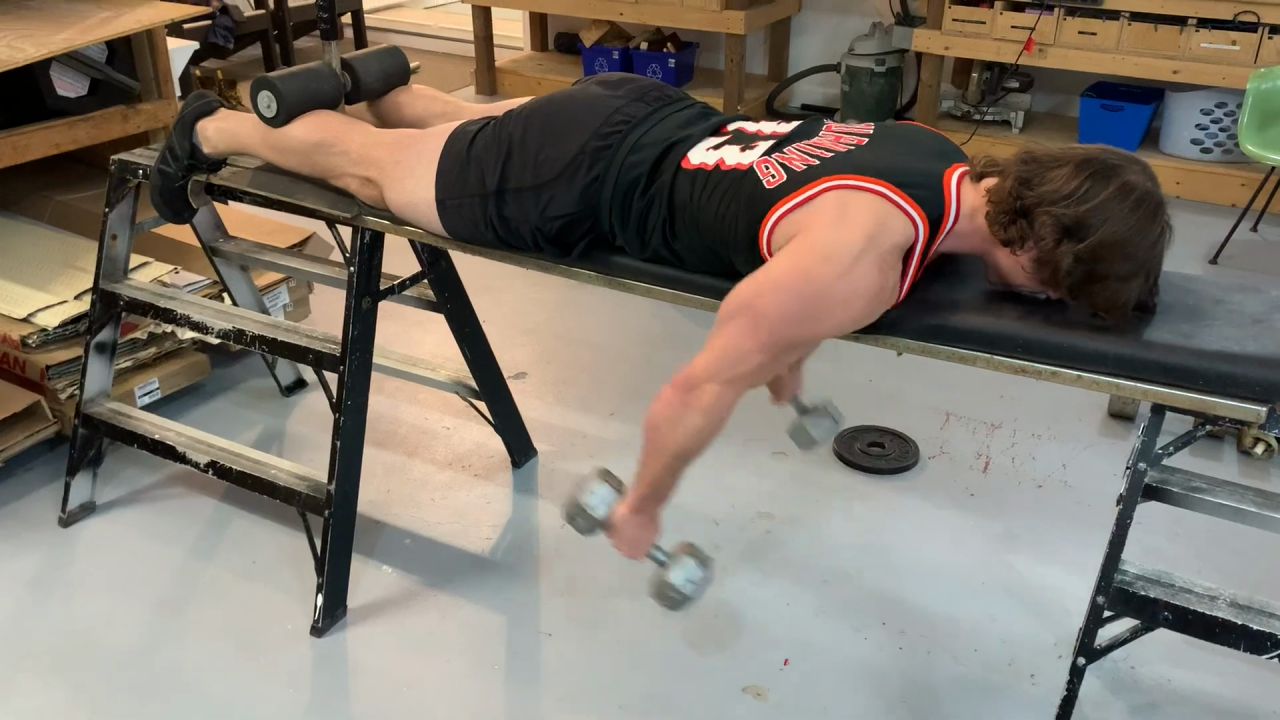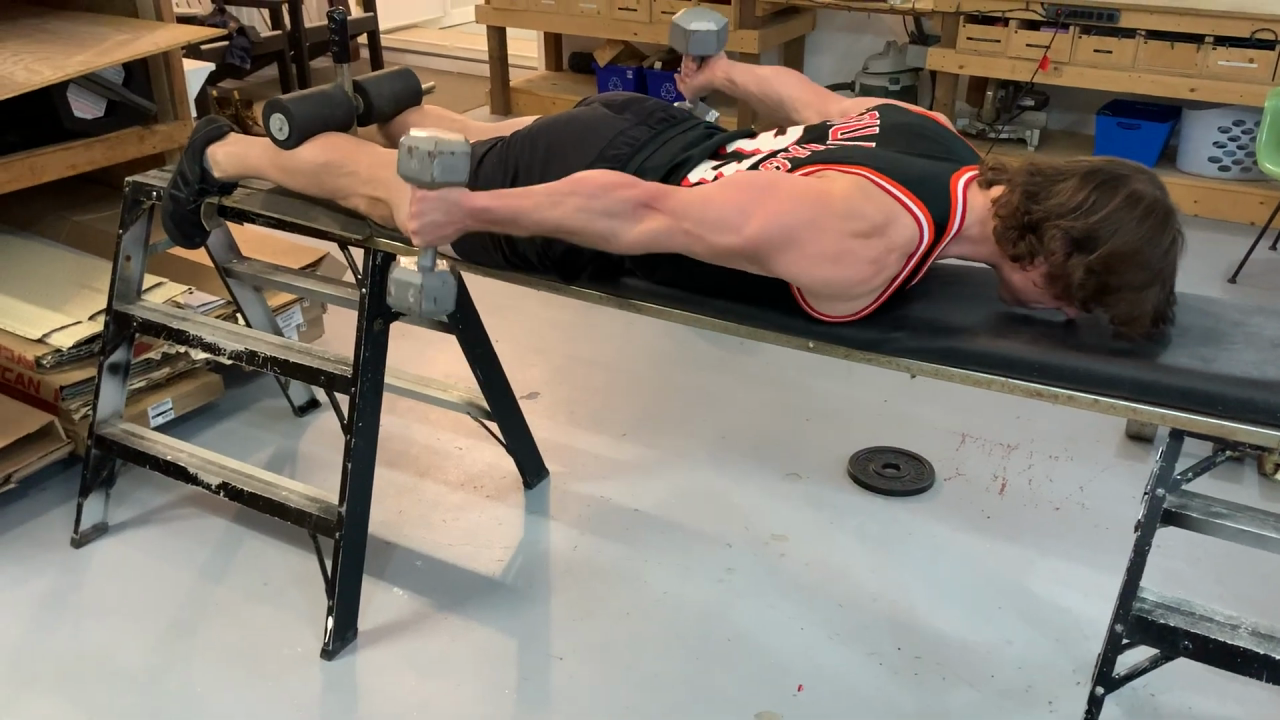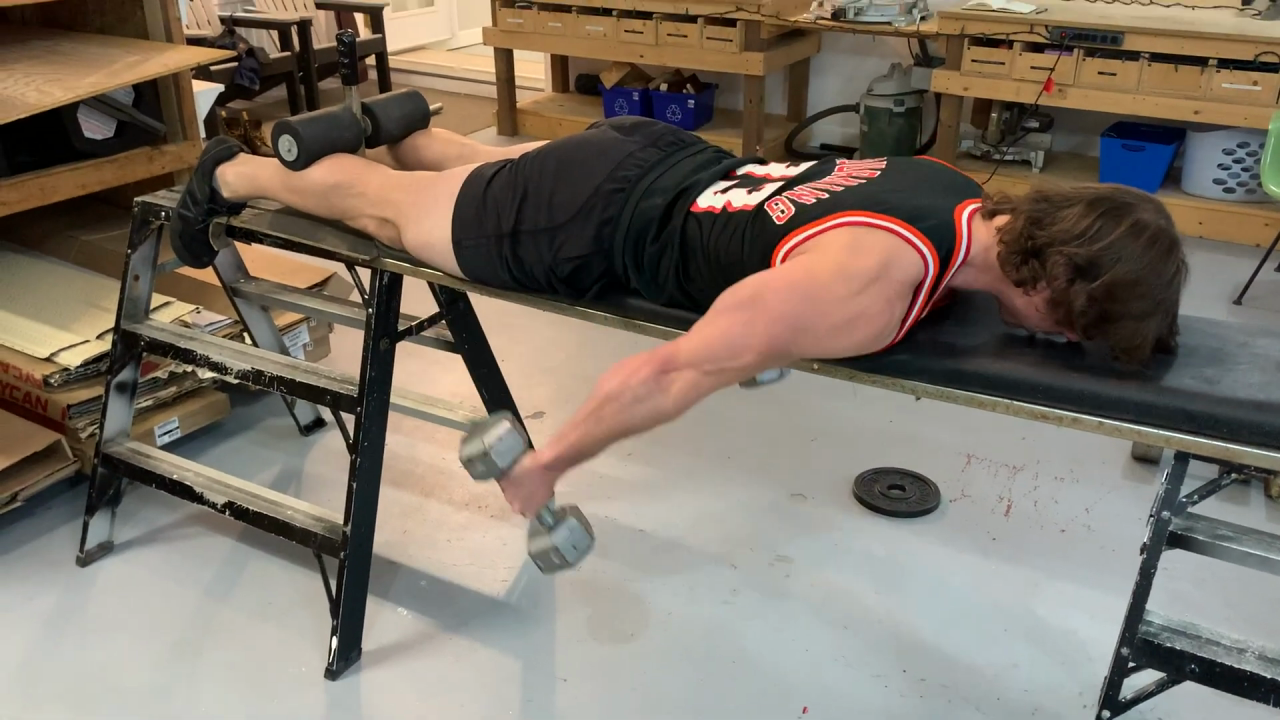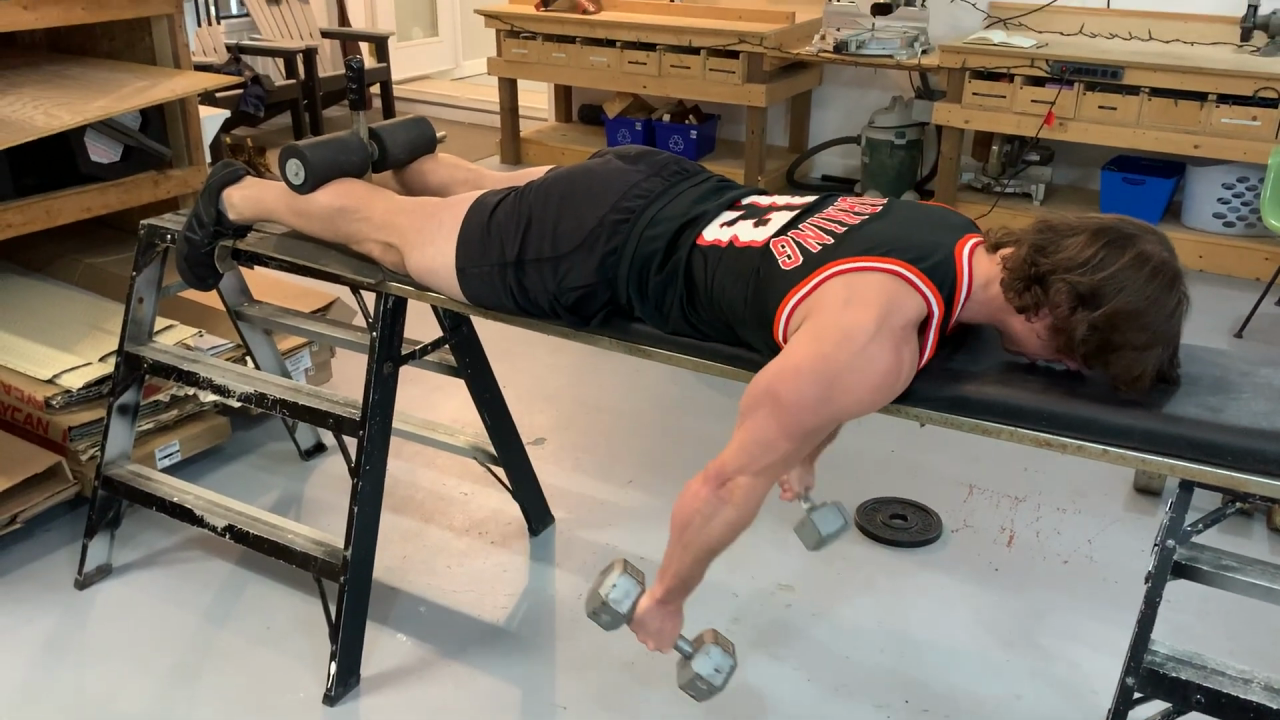
dt=0.7s
person 1, frame 1
left shoulder: (944, 163)
right shoulder: (866, 256)
right elbow: (702, 387)
left wrist: (790, 360)
right wrist: (641, 508)
left hip: (635, 122)
right hip: (585, 180)
left knee: (461, 116)
right knee: (374, 169)
right ankle: (215, 130)
person 1, frame 2
left shoulder: (937, 141)
right shoulder: (865, 247)
left elbow: (793, 89)
right elbow: (637, 215)
left wrist: (723, 70)
right wrist: (465, 212)
left hip: (643, 133)
right hip: (602, 169)
left knee: (468, 142)
right knee: (384, 191)
left ankle: (380, 106)
right ankle: (225, 156)
person 1, frame 3
left shoulder: (955, 192)
right shoulder: (871, 290)
right elbow: (675, 370)
left wrist: (767, 318)
right wrist: (548, 464)
left hip: (649, 156)
right hip: (593, 224)
left knee: (474, 163)
right knee: (390, 210)
right ankle: (233, 174)
person 1, frame 4
left shoulder: (962, 238)
right shoulder: (876, 337)
right elbow: (729, 478)
left wrist: (808, 451)
right wrist: (663, 600)
left hip: (655, 188)
right hip: (596, 254)
left knee: (485, 183)
right knee: (391, 234)
right ankle: (238, 197)
